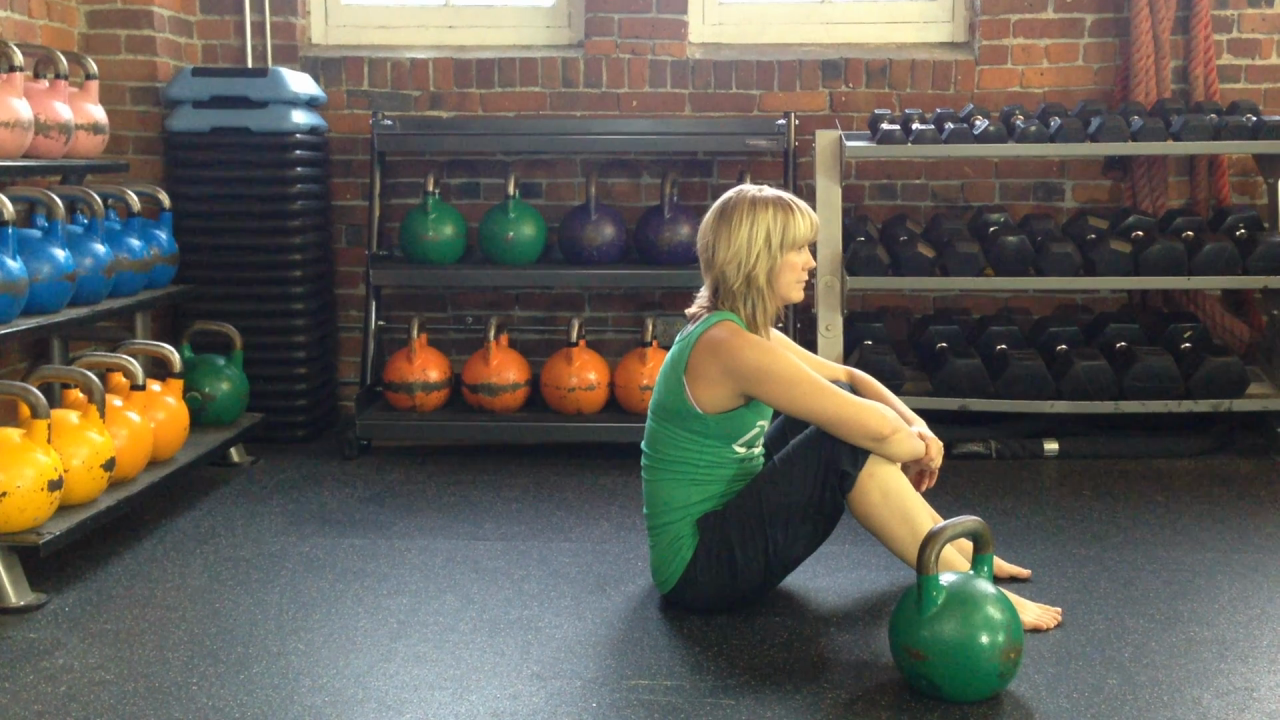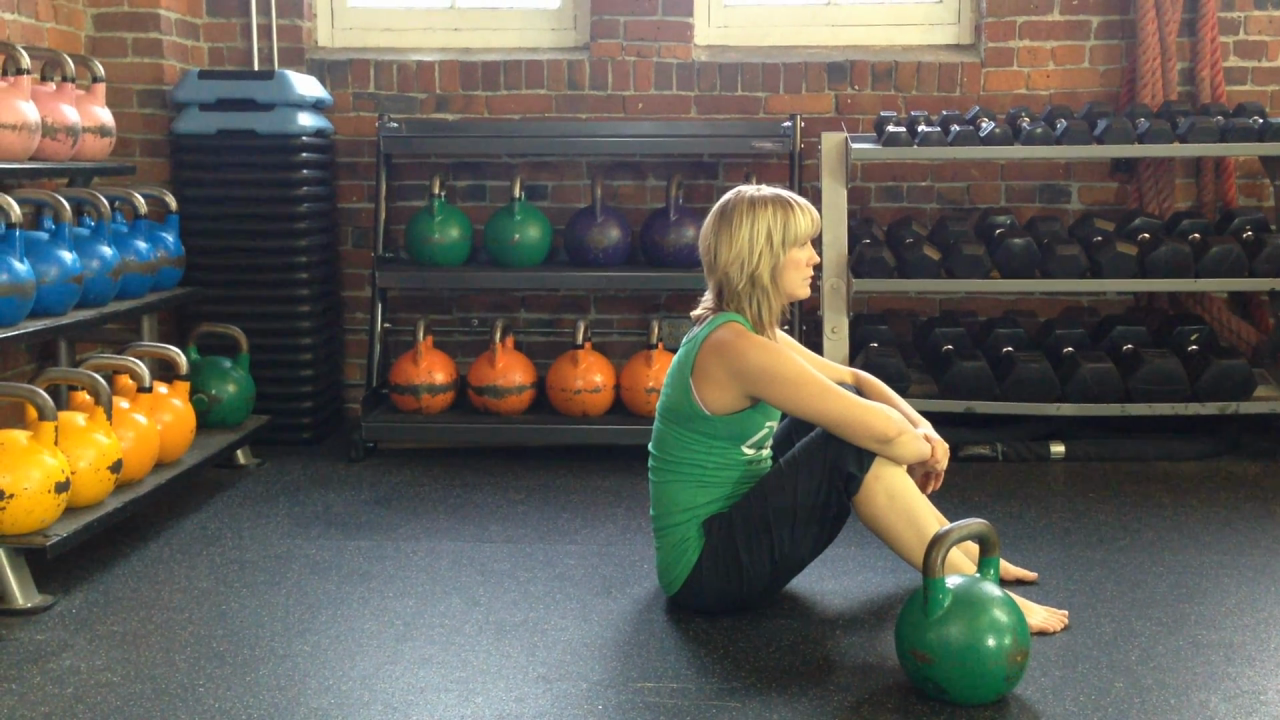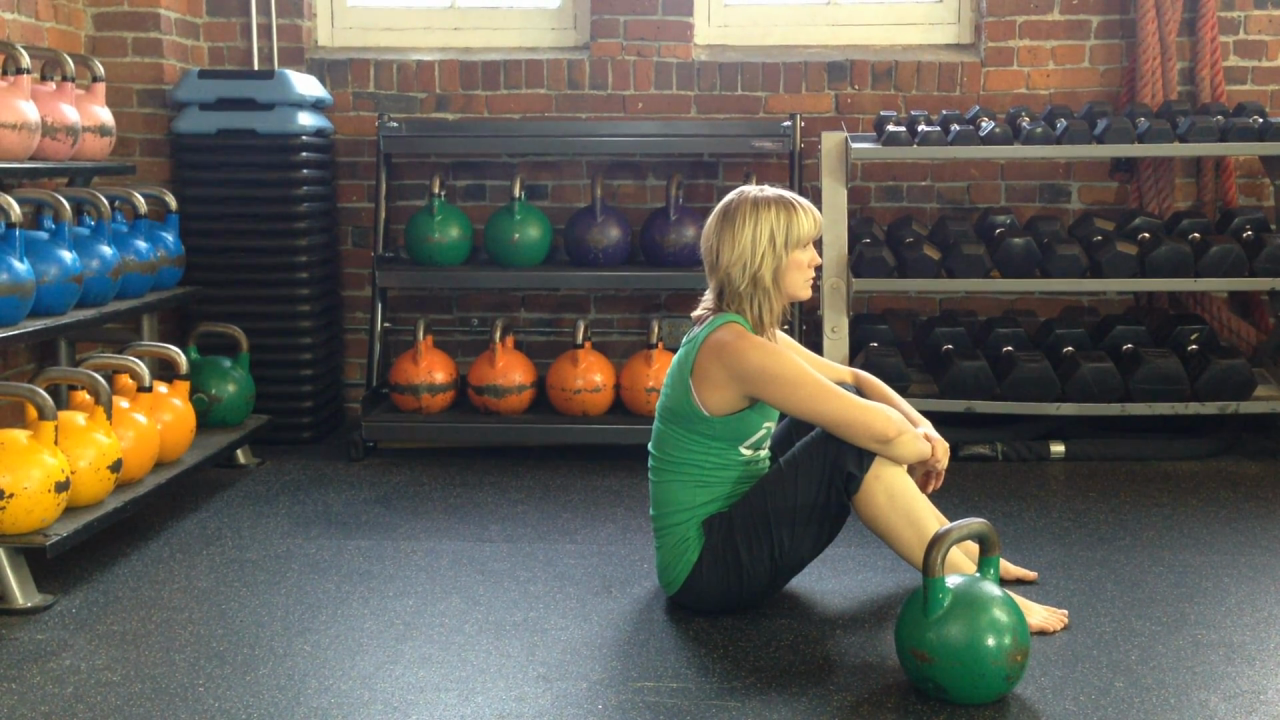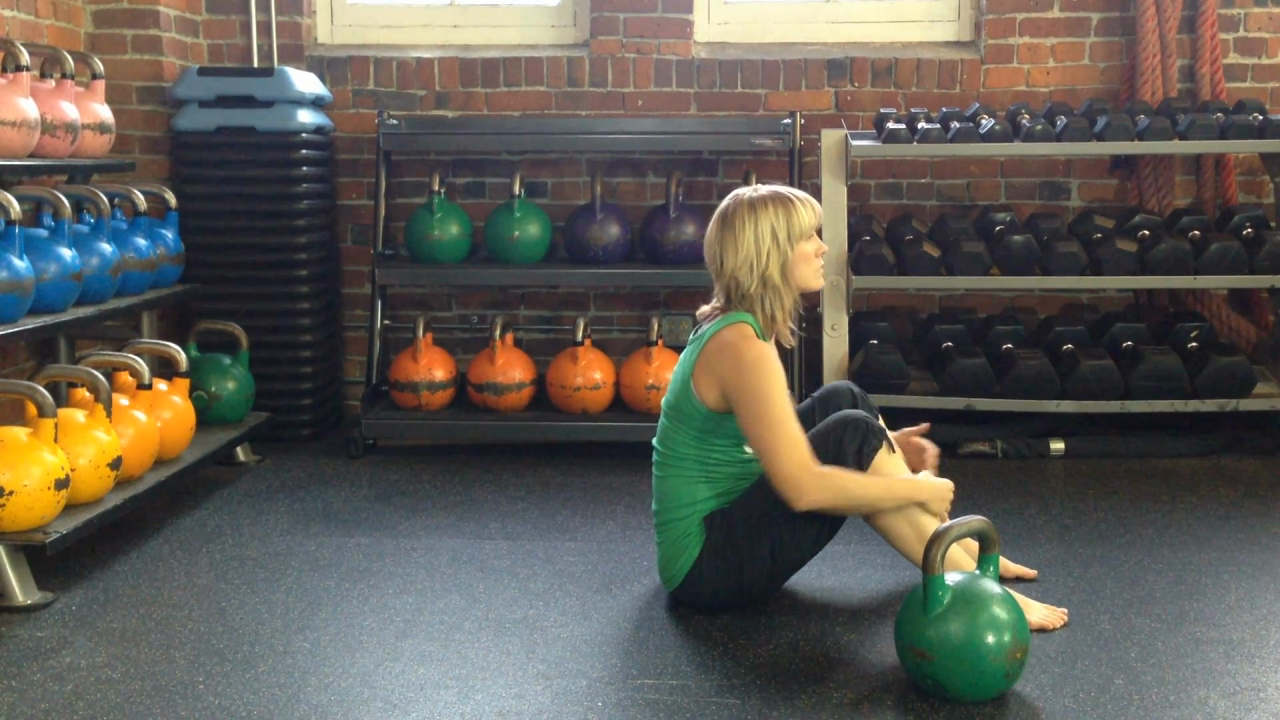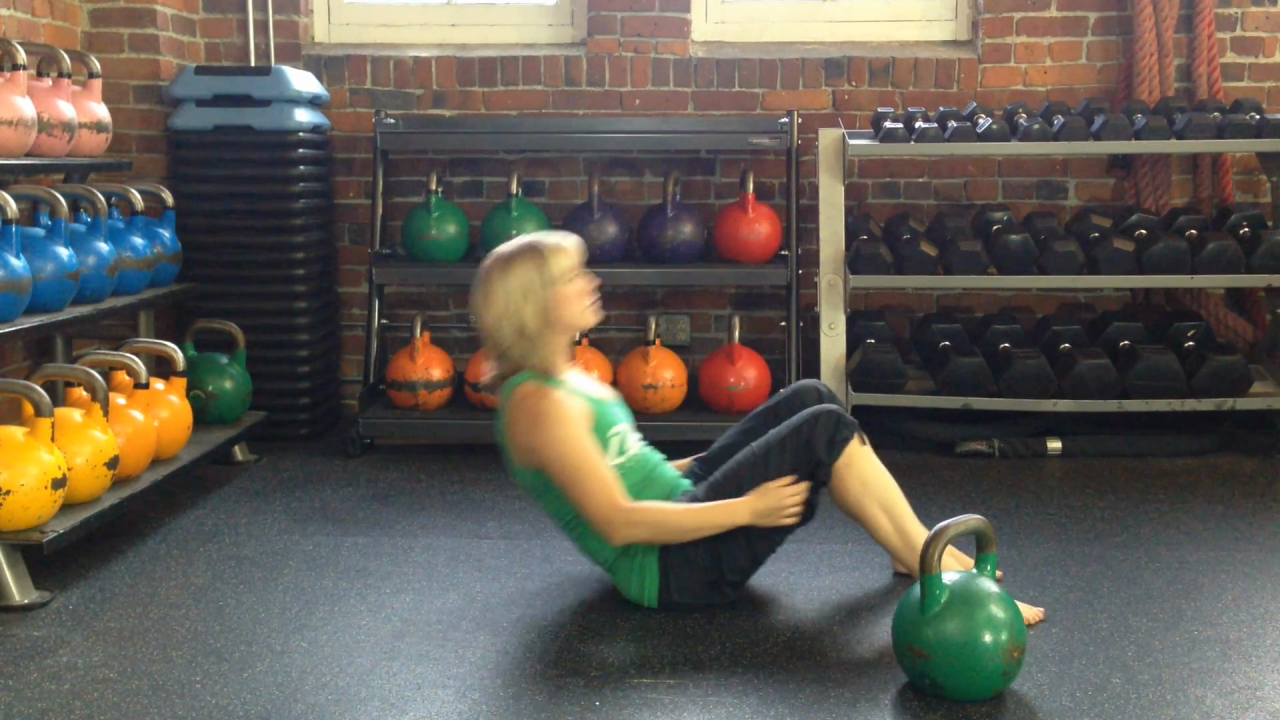
dt=1s
person 1, frame 1
left shoulder: (734, 329)
right shoulder: (732, 346)
left elbow: (848, 377)
right elbow: (874, 427)
left wrist: (916, 426)
right wrist: (917, 447)
left hip: (722, 522)
right hip: (699, 563)
left knee: (842, 400)
right knee: (852, 446)
left ankle: (958, 550)
person 1, frame 2
left shoulder: (743, 330)
right shoulder: (738, 346)
left elbow: (853, 379)
right elbow: (878, 429)
left wrist: (922, 429)
right wrist: (922, 449)
left hip: (731, 526)
right hip: (706, 565)
left knee: (847, 403)
right knee: (857, 450)
left ankle: (961, 550)
person 1, frame 3
left shoulder: (741, 330)
right shoulder: (737, 348)
left elbow: (854, 379)
right elbow: (877, 429)
left wrist: (922, 427)
right wrist: (923, 449)
left hip: (727, 525)
right hip: (705, 563)
left knee: (848, 404)
right knee: (856, 447)
left ankle: (962, 550)
person 1, frame 4
left shoulder: (738, 327)
right shoulder: (742, 348)
left elbow: (773, 438)
right elbow: (804, 489)
left wrist: (881, 444)
right wrist: (917, 489)
left hip: (727, 523)
right hip: (706, 561)
left knee: (841, 401)
right knee: (854, 436)
left ankle: (961, 548)
person 1, frame 5
left shoulder: (555, 379)
right shoulder: (539, 405)
right elbow: (621, 524)
left wrist: (701, 463)
right wrist: (749, 508)
left hip: (680, 509)
right hip: (670, 566)
left knee: (808, 397)
right knee: (826, 429)
left ankle: (916, 548)
right ankle: (941, 579)
